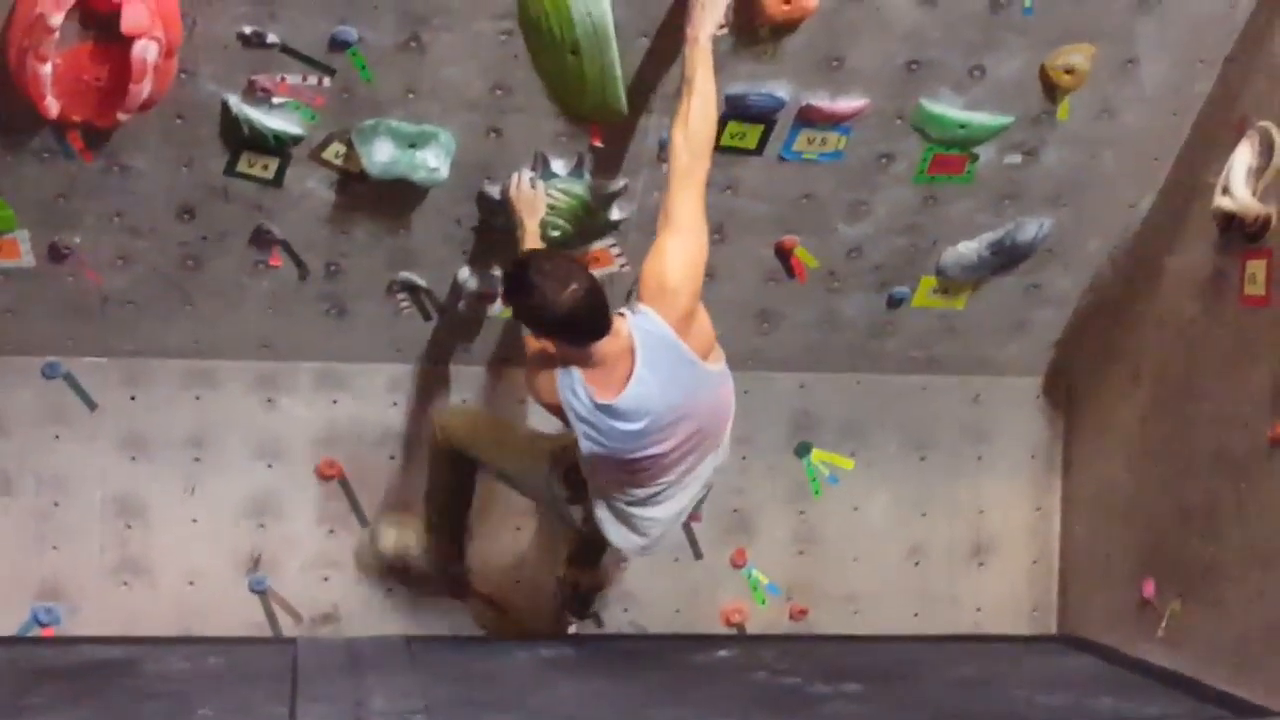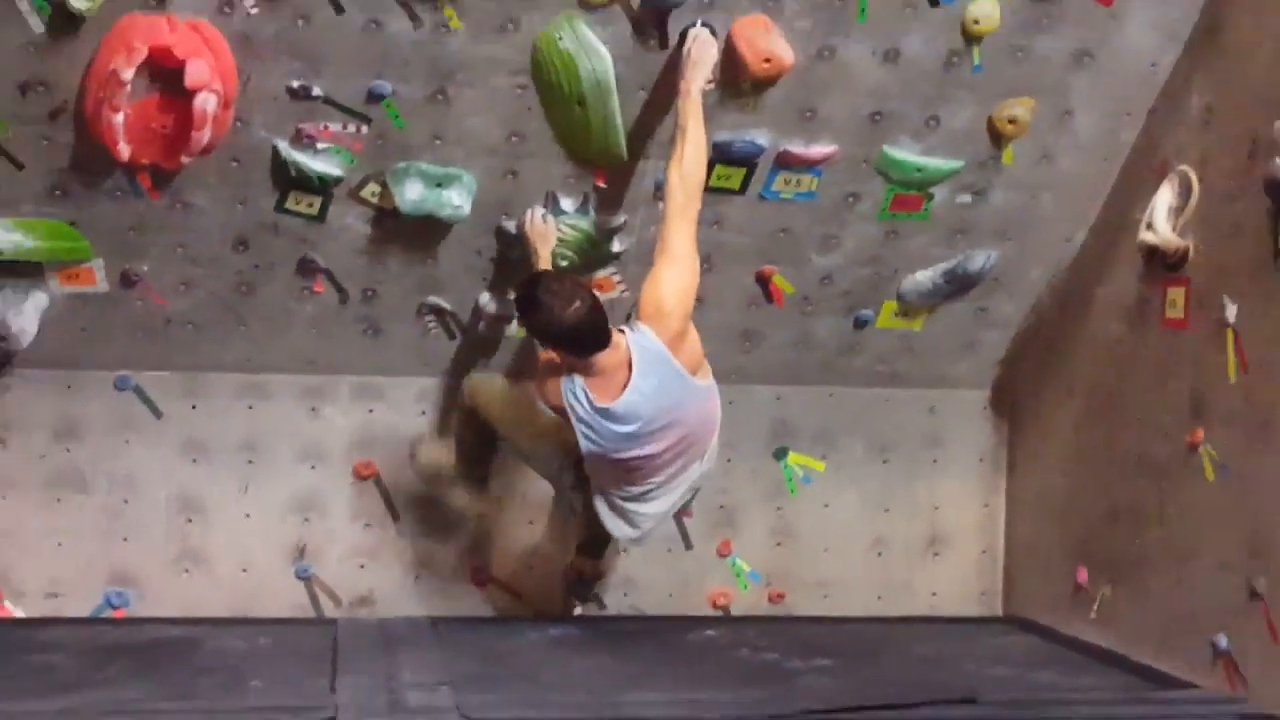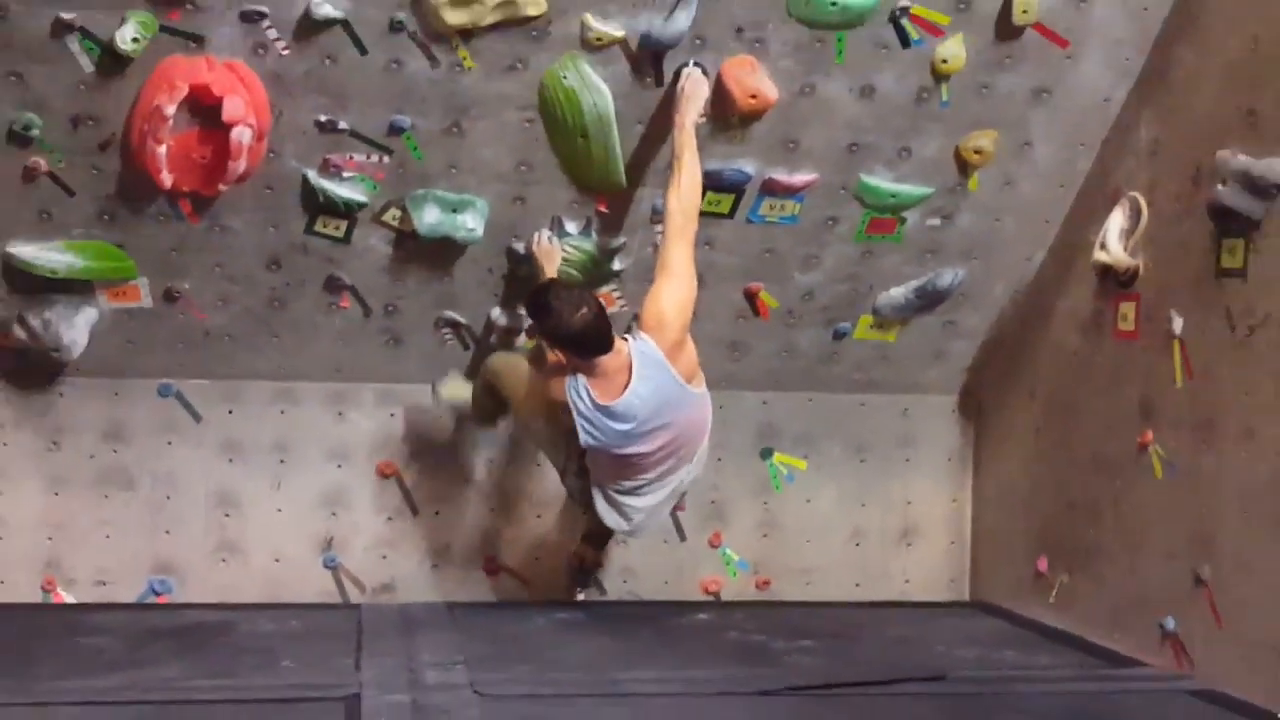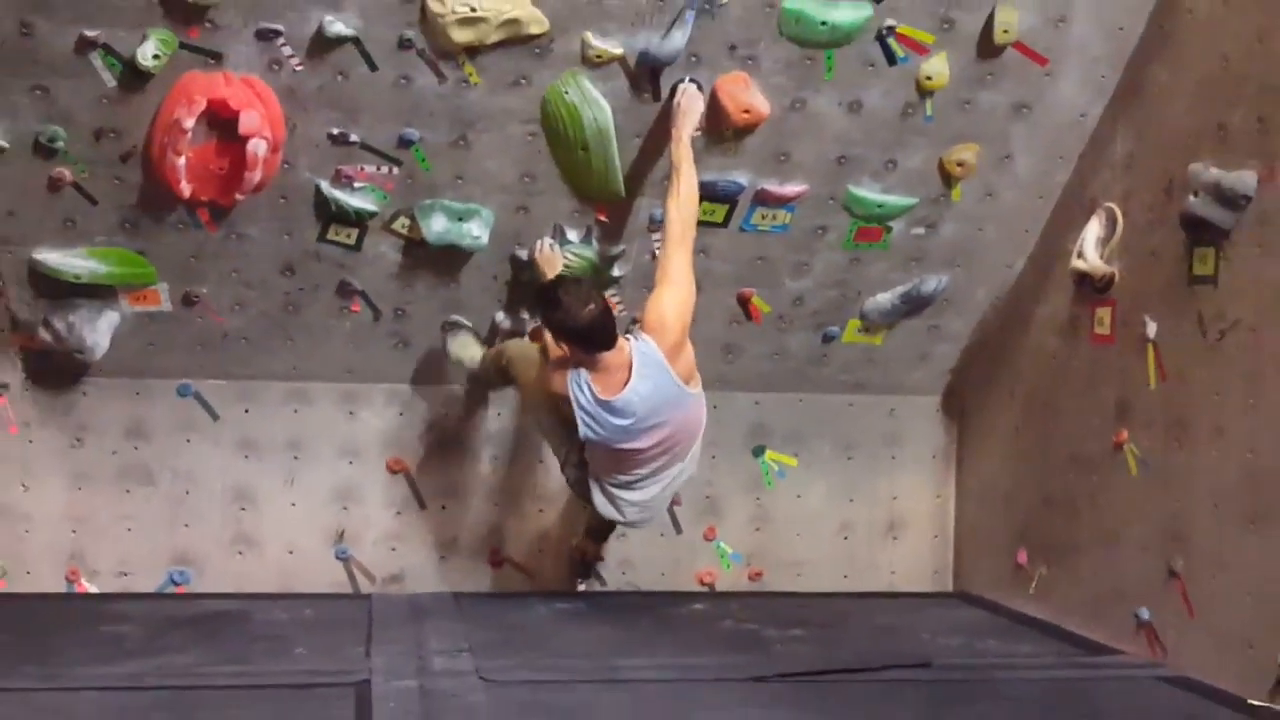
dt=0.1s
person 1, frame 1
left shoulder: (553, 386)
right shoulder: (672, 311)
left elbow: (538, 329)
right elbow: (689, 167)
left wrist: (529, 223)
left hip: (622, 518)
right hip: (685, 496)
left knee: (451, 423)
left ankle: (443, 549)
right ankle: (585, 571)
person 1, frame 2
left shoulder: (559, 391)
right shoulder: (665, 332)
left elbow: (550, 341)
right elbow: (683, 201)
left wrist: (541, 252)
right wrist: (692, 87)
left hip: (621, 510)
right hip: (677, 491)
left knee: (480, 391)
left ankle: (471, 477)
right ankle: (589, 558)
person 1, frame 3
left shoulder: (561, 392)
right shoulder: (665, 344)
left elbow: (551, 351)
right elbow: (681, 225)
left wrist: (548, 270)
right wrist: (685, 120)
left hip: (616, 504)
right hip: (670, 489)
left knee: (502, 366)
left ankle: (475, 403)
right ankle: (591, 549)
person 1, frame 4
left shoulder: (564, 384)
right shoulder: (665, 345)
left elbow: (551, 341)
left wrist: (548, 274)
left hip: (611, 497)
right hip: (663, 489)
left knee: (516, 352)
left ankle: (480, 372)
right ankle: (590, 546)
